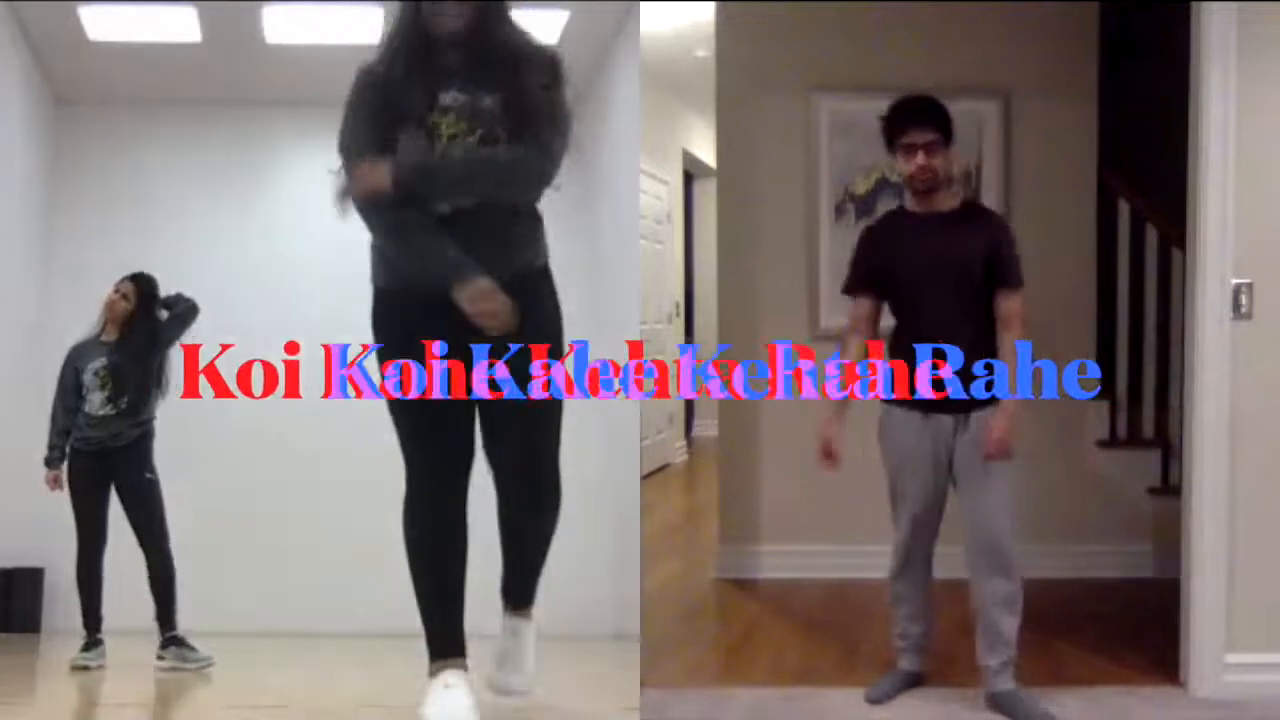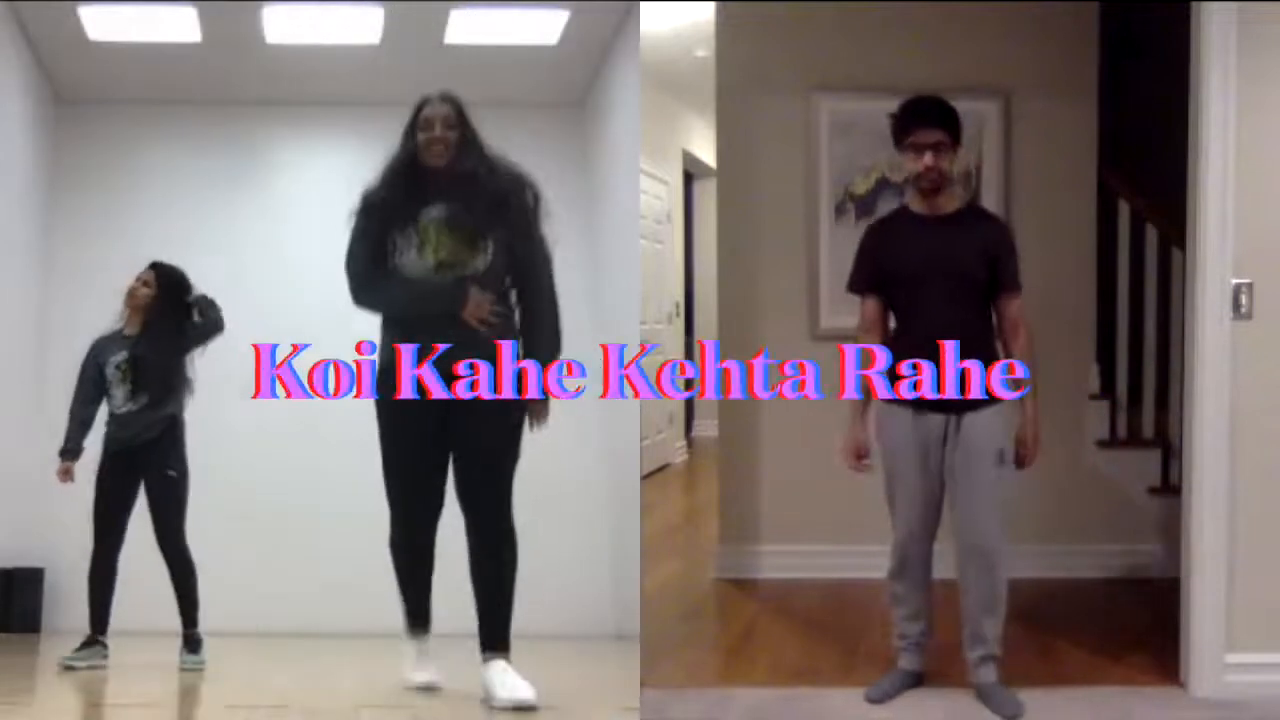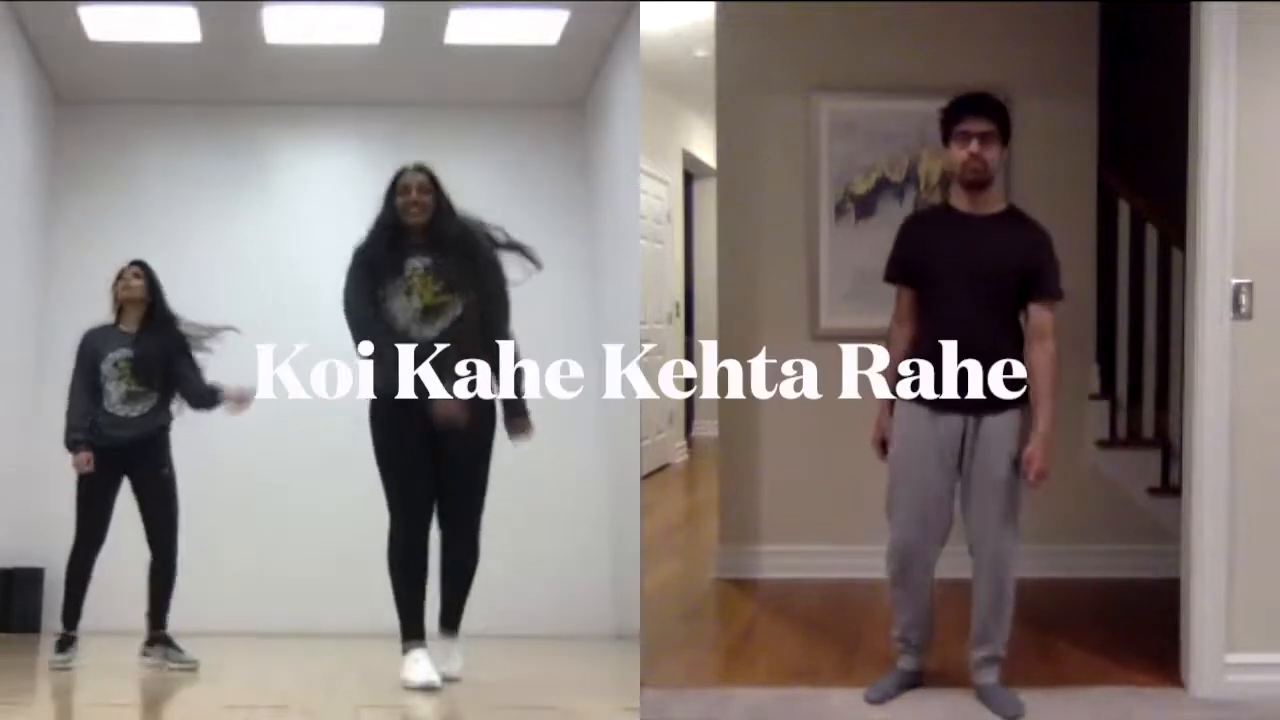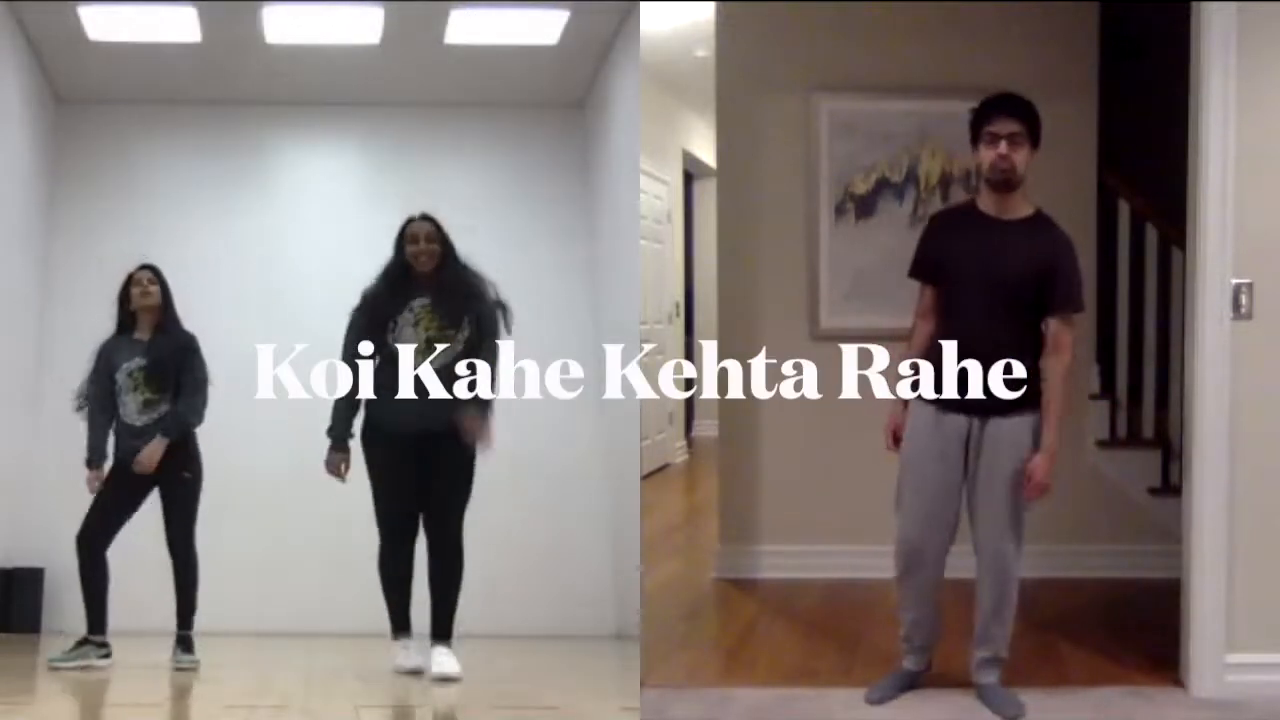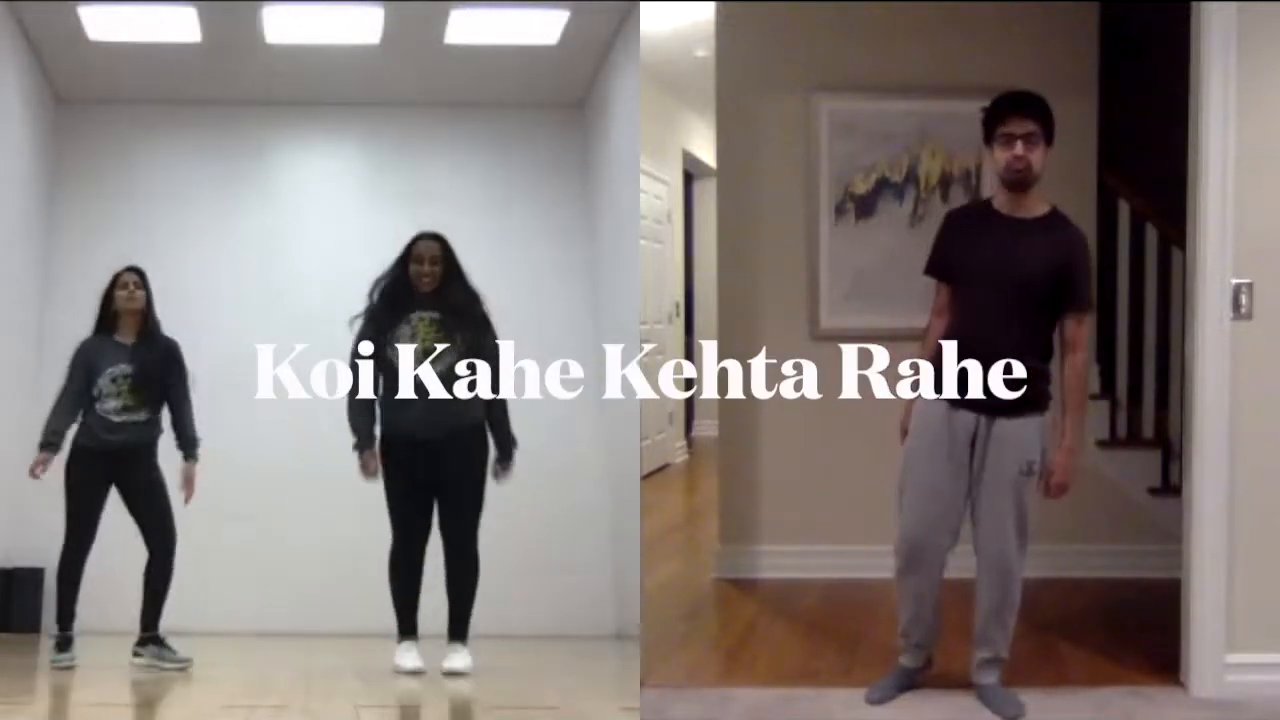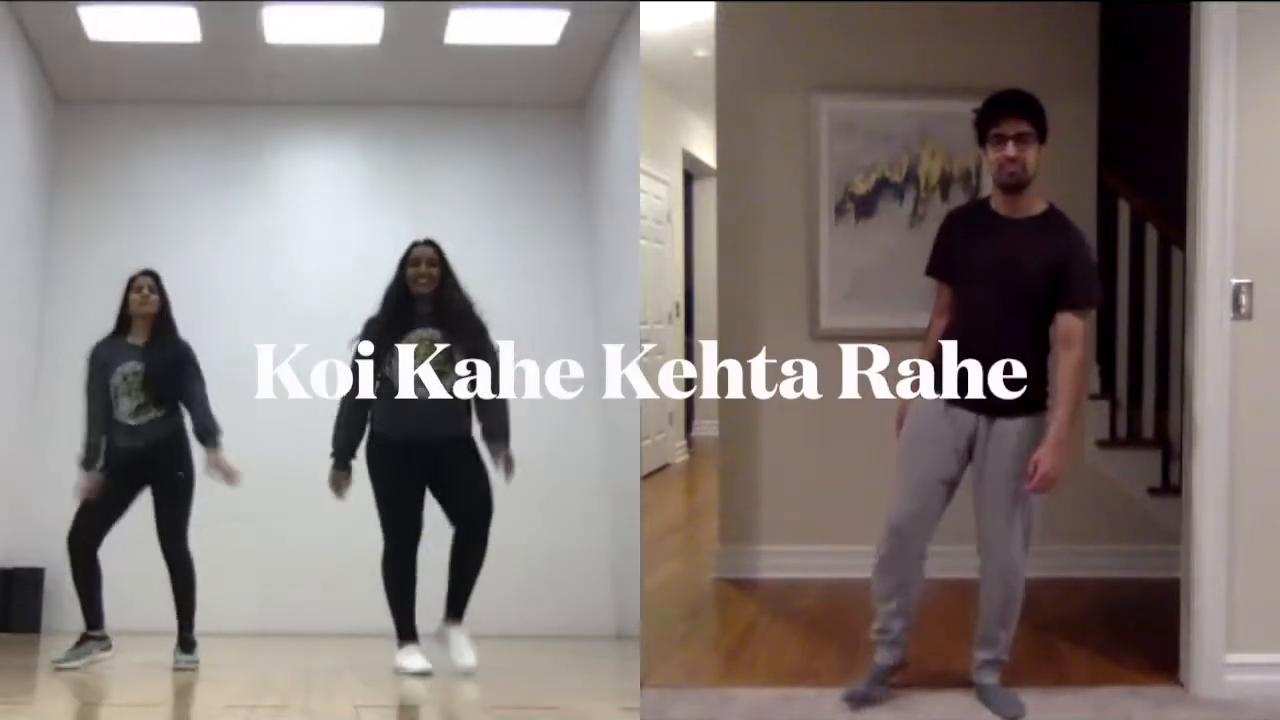
dt=0.5s
person 1, frame 1
left shoulder: (987, 229)
right shoulder: (879, 239)
left elbow: (1011, 324)
right elbow: (860, 333)
left wrist: (1007, 407)
right wrist: (834, 416)
left hip: (981, 411)
right hip: (908, 411)
left knee: (994, 542)
right knee: (911, 541)
right ankle: (910, 659)
person 1, frame 2
left shoulder: (989, 232)
right shoulder: (882, 237)
left elbow: (1014, 326)
right elbow: (870, 333)
left wrist: (1029, 414)
right wrist: (857, 419)
left hip: (980, 409)
right hip: (906, 411)
left knee: (982, 542)
right knee: (909, 540)
left ankle: (986, 669)
right ankle: (909, 658)
person 1, frame 3
left shoulder: (1029, 239)
right shoulder: (919, 230)
left elbow: (1041, 337)
right elbow: (904, 323)
left wrist: (1042, 431)
right wrist: (886, 407)
left hip: (1001, 416)
right hip: (925, 411)
left knee: (995, 549)
right knee: (909, 543)
right ankle: (908, 659)
person 1, frame 4
left shoulder: (1051, 244)
right shoulder: (944, 228)
left elbow: (1058, 349)
right elbow: (925, 319)
left wrist: (1048, 444)
right wrist: (901, 401)
left hip: (1009, 419)
right hip: (937, 409)
left knee: (999, 551)
right knee: (916, 544)
right ankle: (913, 660)
person 1, frame 5
left shoulder: (1066, 242)
right shoulder: (960, 225)
left elbow: (1074, 349)
left wrist: (1068, 442)
right wrist: (915, 394)
left hip: (1019, 419)
right hip: (945, 405)
left knee: (1001, 551)
right knee: (917, 539)
right ankle: (913, 659)
person 1, frame 6
left shoulder: (1064, 242)
right shoulder: (959, 225)
left elbow: (1070, 345)
left wrist: (1057, 438)
right wrist: (914, 391)
left hip: (1017, 416)
right hip: (944, 402)
left knee: (1005, 552)
right knee: (903, 527)
right ankle: (886, 652)
person 2, frame 1
left shoulder: (530, 76)
right shoulder: (380, 87)
left elbow: (530, 168)
right elbow: (369, 192)
left wrist: (403, 173)
right wrist: (458, 274)
left hip: (513, 288)
right hip: (412, 299)
left knee: (530, 467)
right knee: (435, 479)
left ankle: (516, 614)
person 2, frame 2
left shoulder: (503, 197)
right shoulder: (384, 206)
left elbow: (536, 284)
right elbow: (365, 285)
left wrist: (540, 373)
right wrist: (451, 298)
left knee: (488, 507)
right knee: (414, 516)
left ankle: (496, 656)
right ankle: (419, 636)
person 2, frame 3
left shoulder: (471, 248)
right shoulder: (371, 259)
left elbow: (497, 326)
right elbow: (365, 336)
left wrist: (515, 400)
right wrist: (425, 388)
left hip: (465, 405)
right hip: (400, 405)
left knee: (461, 522)
right knee: (409, 521)
left ankle: (449, 633)
right ankle: (415, 646)
person 2, frame 4
left shoulder: (469, 294)
right shoulder: (378, 300)
left elbow: (491, 350)
right elbow: (352, 369)
left wrist: (479, 405)
right wrist: (339, 438)
left hip: (449, 433)
right hip: (390, 434)
left knee: (445, 533)
right knee: (397, 536)
left ankle: (442, 643)
right ankle: (402, 636)
person 2, frame 5
left shoulder: (470, 314)
right shoulder: (381, 314)
left elbow: (493, 382)
right elbow: (362, 384)
left wrist: (505, 442)
right wrist: (364, 442)
left hip: (462, 441)
right hip: (402, 443)
left knee: (460, 539)
right knee: (409, 538)
left ankle: (459, 642)
right ankle: (406, 640)
person 2, frame 6
left shoulder: (466, 325)
right shoulder: (381, 327)
left elbow: (490, 386)
right elbow: (356, 393)
left wrist: (498, 439)
right wrist: (342, 457)
left hip: (452, 443)
right hip: (393, 447)
left knee: (475, 521)
right knee: (402, 540)
left ankle: (453, 623)
right ankle: (407, 644)
person 3, frame 1
left shoulder: (147, 345)
right shoulder: (81, 352)
left elbow: (188, 308)
right elbow: (64, 409)
left wrist: (155, 303)
right wrist: (54, 459)
left hip: (134, 455)
right hip: (86, 457)
left knee: (157, 545)
right knee: (90, 549)
left ankle: (170, 639)
right ankle: (93, 640)
person 3, frame 2
left shoulder: (171, 338)
right shoulder: (103, 346)
left elbow: (213, 322)
right elbow: (84, 402)
left wrist: (188, 298)
right wrist: (70, 452)
left hip: (163, 448)
right hip: (118, 453)
left knee: (173, 544)
right knee: (104, 546)
left ankle: (191, 638)
right ankle: (96, 640)
person 3, frame 3
left shoulder: (168, 339)
right shoulder: (94, 340)
left elbow: (192, 390)
right elbow: (80, 397)
left wrist: (224, 396)
right wrist: (77, 444)
left hip: (151, 450)
right hip: (105, 451)
left knee: (164, 545)
right knee: (87, 542)
left ankle: (157, 638)
right ankle: (68, 636)
person 3, frame 4
left shoulder: (182, 344)
right shoulder: (112, 349)
left elbow: (194, 402)
right elbow: (99, 407)
left wrist: (162, 441)
right wrist: (95, 462)
left hip: (177, 456)
right hip: (128, 461)
left knee: (181, 546)
right knee: (90, 540)
left ankle: (184, 640)
right ankle: (97, 641)
person 3, frame 5
left shoulder: (165, 349)
right shoulder: (91, 349)
left elbow: (179, 404)
right elbow: (69, 399)
left wrist: (190, 456)
right wrist: (48, 446)
left hip: (140, 457)
right hip: (92, 456)
left knee: (164, 542)
right knee: (76, 544)
left ankle: (149, 639)
right ankle: (64, 637)
person 3, frame 6
left shoulder: (177, 351)
right shoulder: (104, 352)
left elbow: (195, 400)
right elbow: (97, 412)
left wrist: (213, 449)
right wrist: (89, 467)
left hip: (169, 457)
right hip: (120, 461)
left knee: (174, 546)
right knee: (80, 539)
left ankle: (186, 641)
right ankle: (95, 635)
